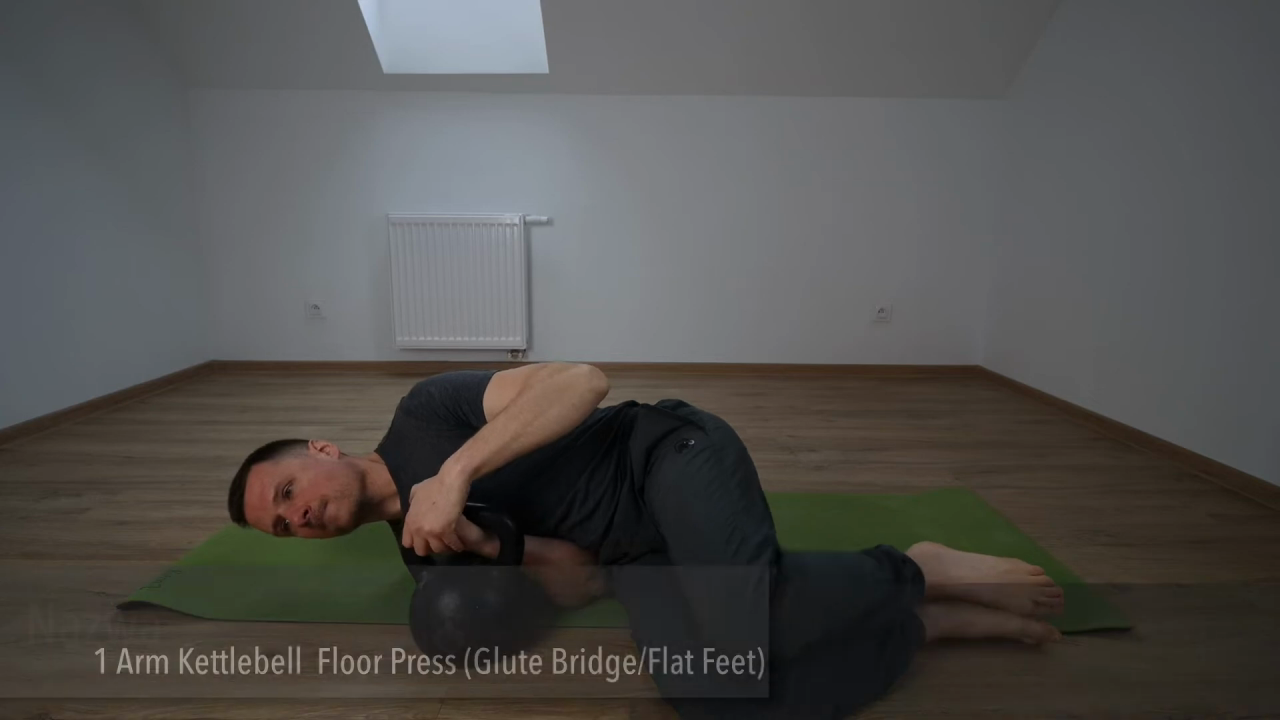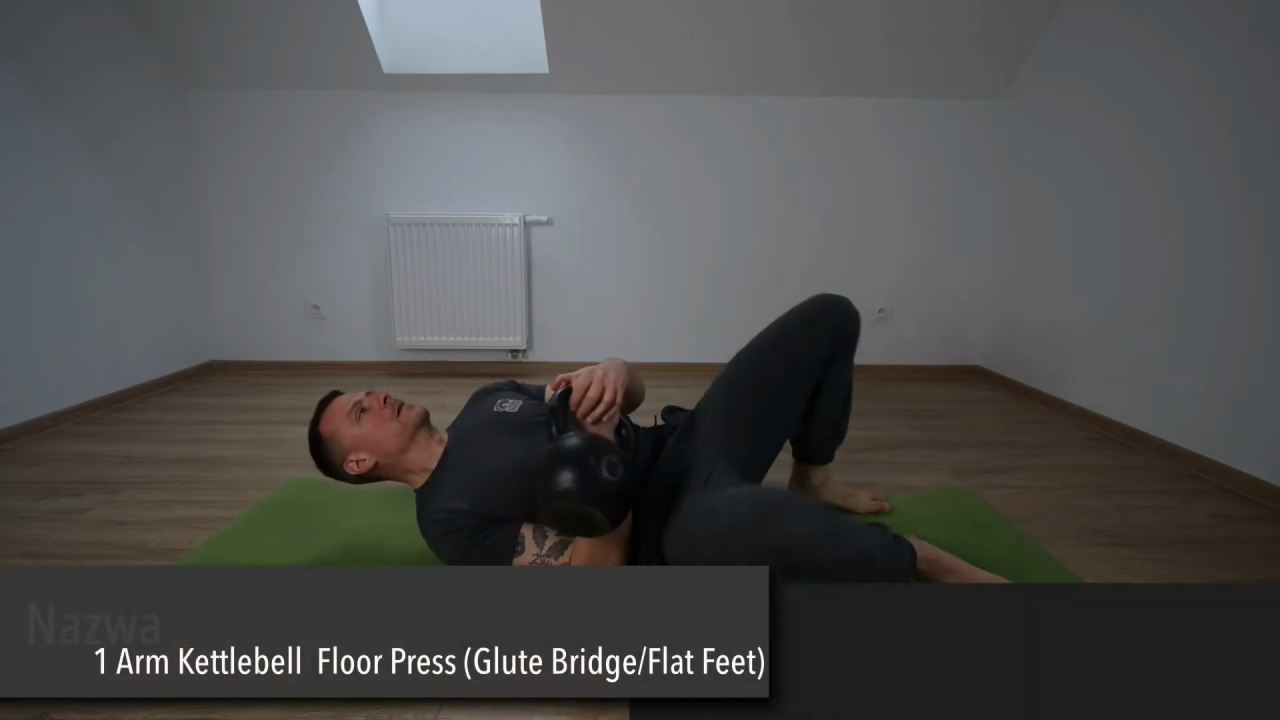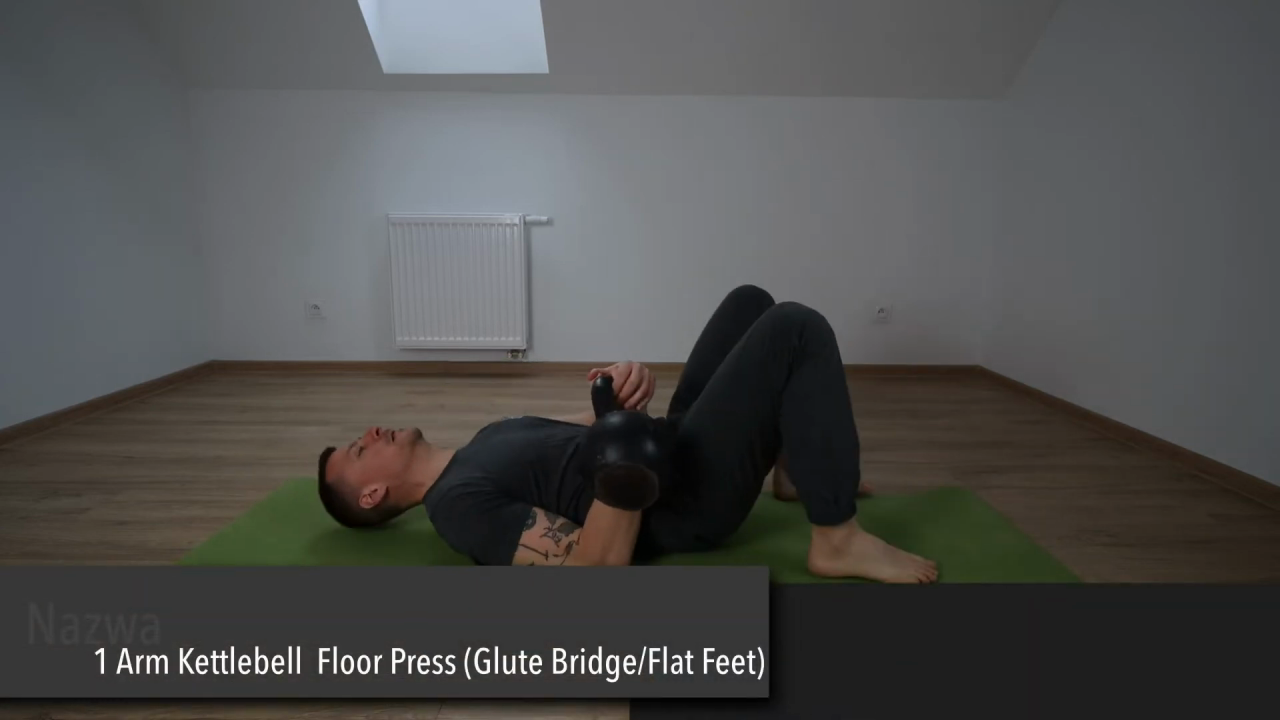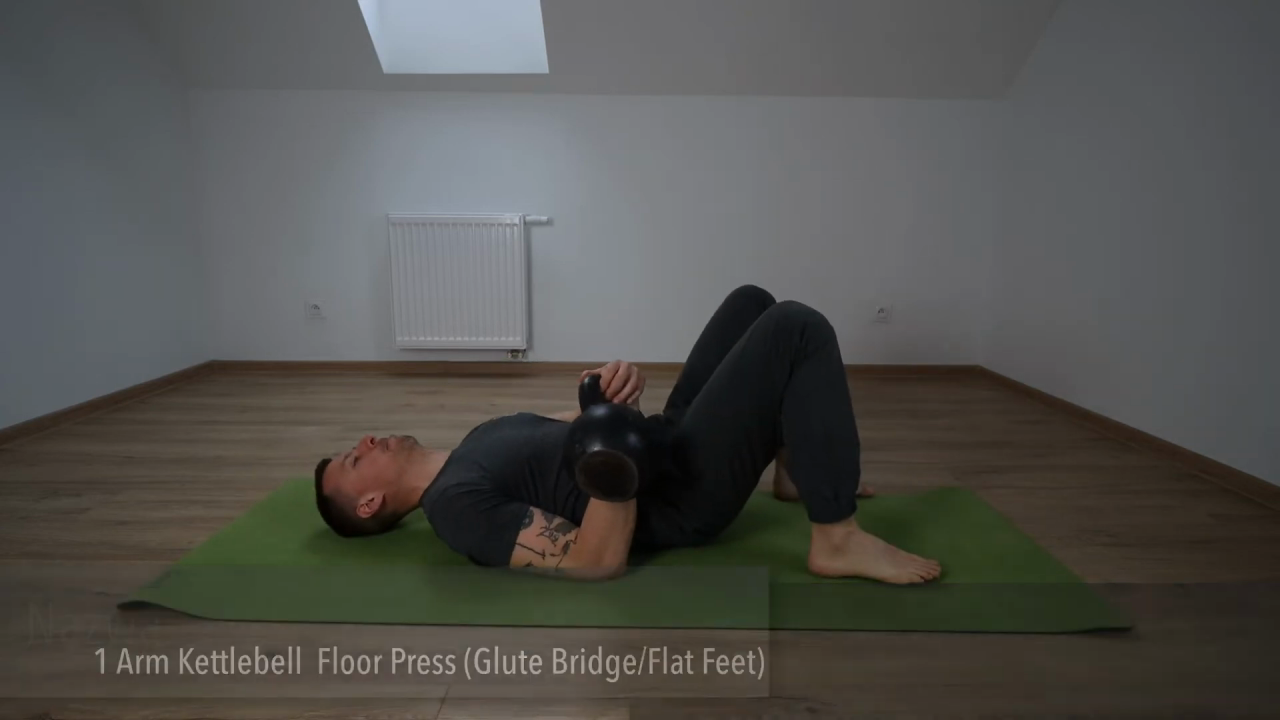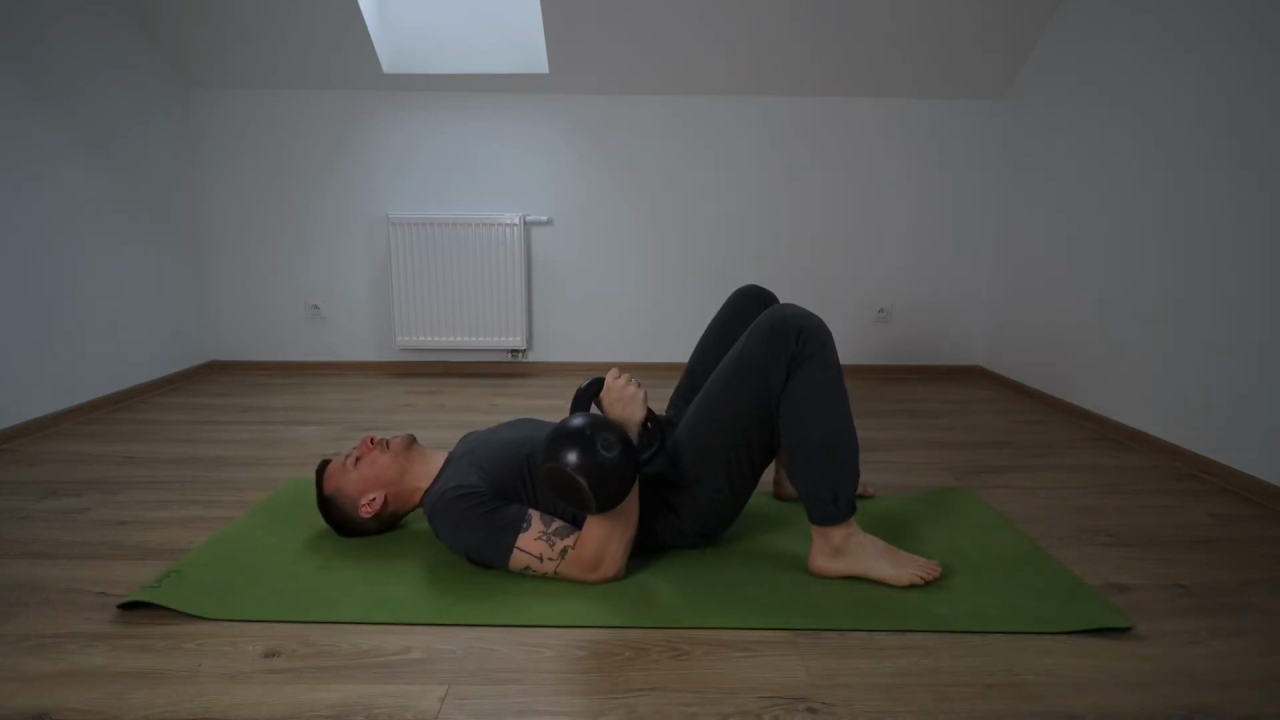
dt=1s
person 1, frame 1
left shoulder: (423, 414)
right shoulder: (421, 548)
left elbow: (581, 380)
right elbow: (578, 581)
left wrist: (458, 473)
right wrist: (481, 548)
left hip: (669, 455)
right hip: (640, 551)
left knee: (747, 615)
left ankle: (920, 572)
right ankle: (926, 621)
person 1, frame 2
left shoulder: (486, 402)
right shoulder: (449, 516)
left elbow: (634, 391)
right elbow: (599, 572)
left wrist: (611, 373)
left hip: (690, 439)
right hip: (681, 519)
left knee: (830, 315)
right knee: (767, 527)
left ankle: (811, 480)
right ankle: (912, 559)
person 1, frame 3
left shoulder: (485, 444)
right shoulder: (460, 505)
left elbow: (596, 425)
right elbow: (600, 567)
left wrist: (624, 384)
left hip: (673, 448)
right hip: (690, 492)
left knee: (750, 302)
right knee: (797, 329)
left ankle: (797, 470)
right ankle: (838, 541)
person 1, frame 4
left shoulder: (478, 442)
right shoulder: (457, 505)
left elbow: (577, 423)
right elbow: (600, 560)
left wrist: (616, 383)
left hip: (666, 442)
right hip: (685, 489)
left knee: (752, 302)
right knee: (797, 329)
left ankle: (795, 471)
right ankle: (837, 540)
person 1, frame 5
left shoulder: (471, 452)
right shoulder: (456, 506)
right elbow: (600, 562)
right wrist: (620, 435)
left hip: (665, 445)
right hip: (682, 493)
left knee: (755, 301)
right knee: (794, 332)
left ankle: (795, 471)
right ankle: (838, 541)
